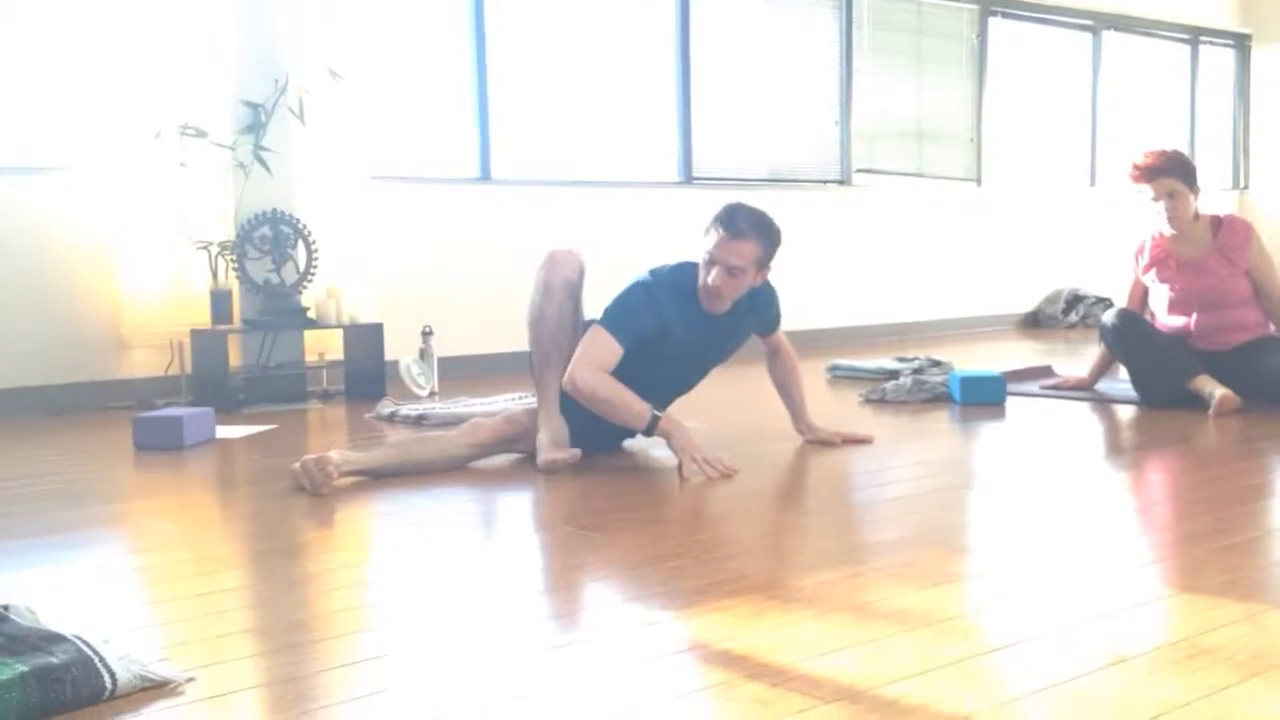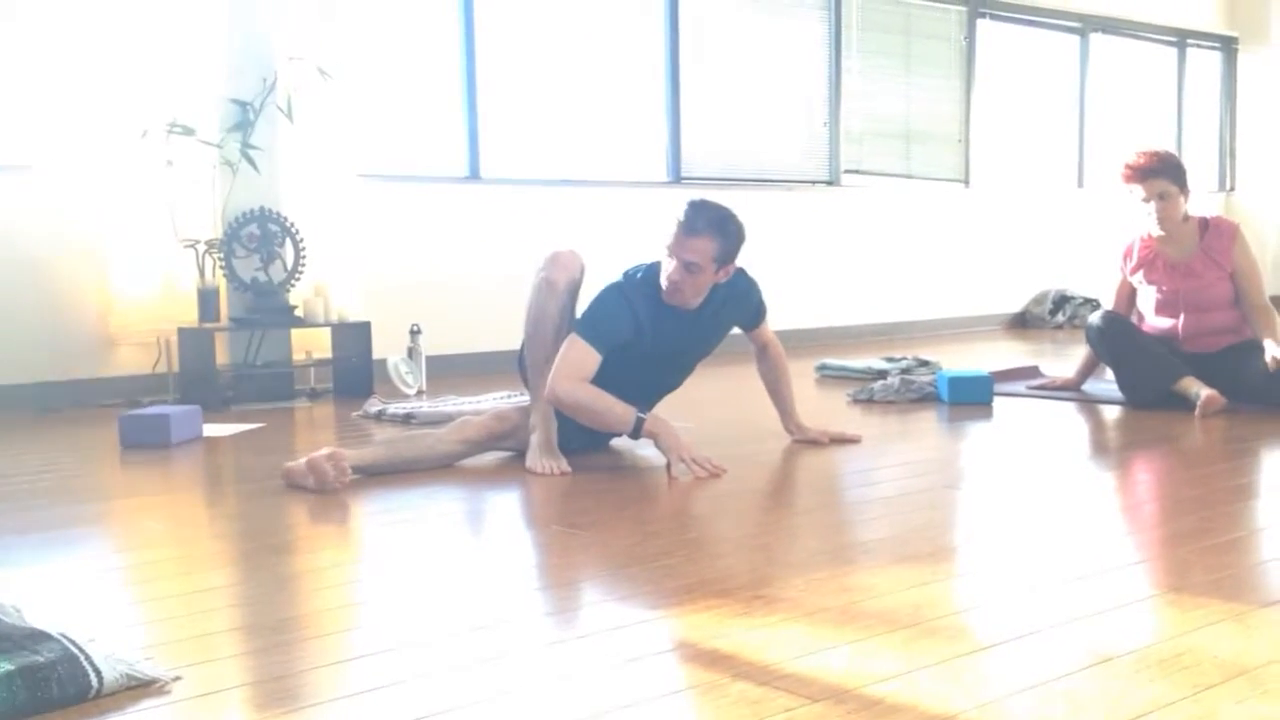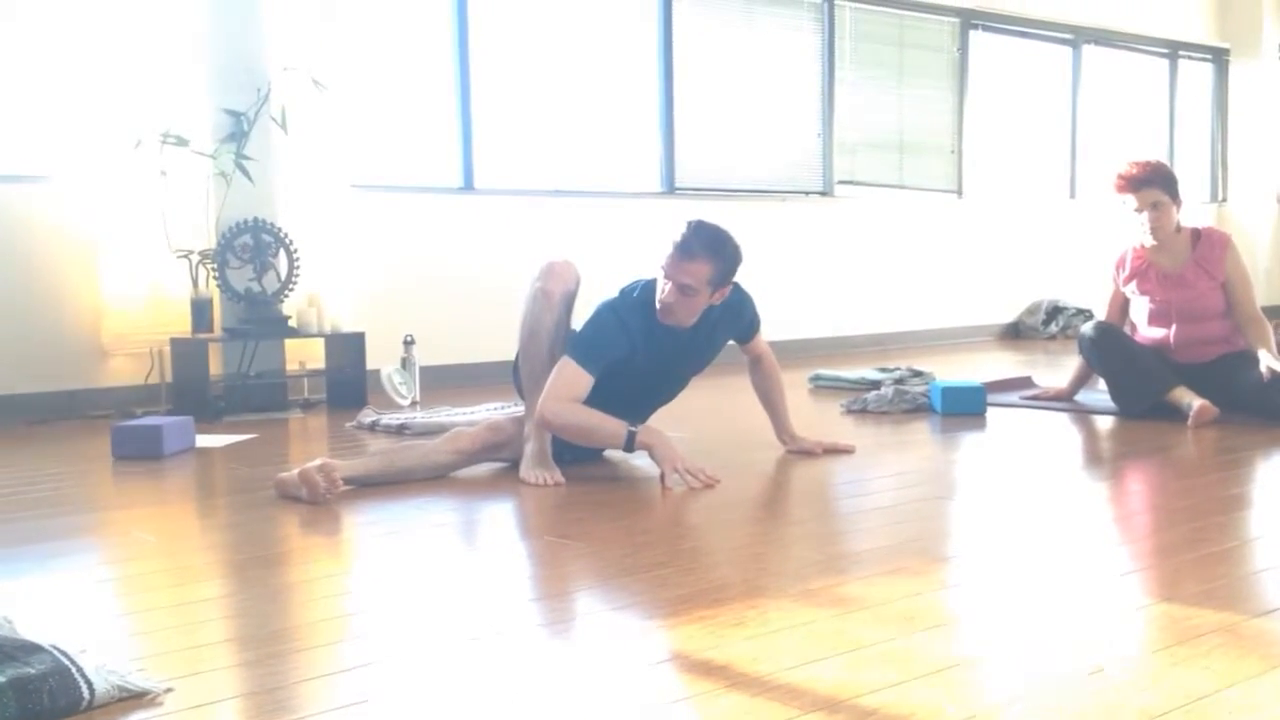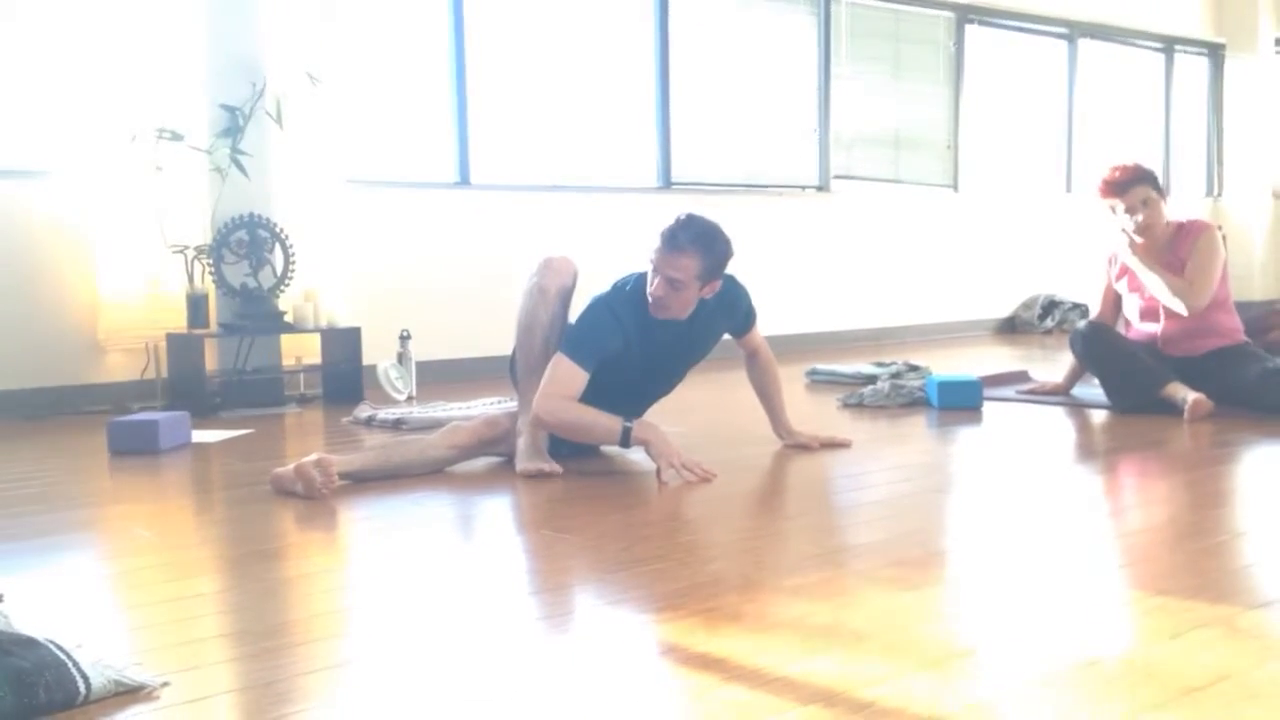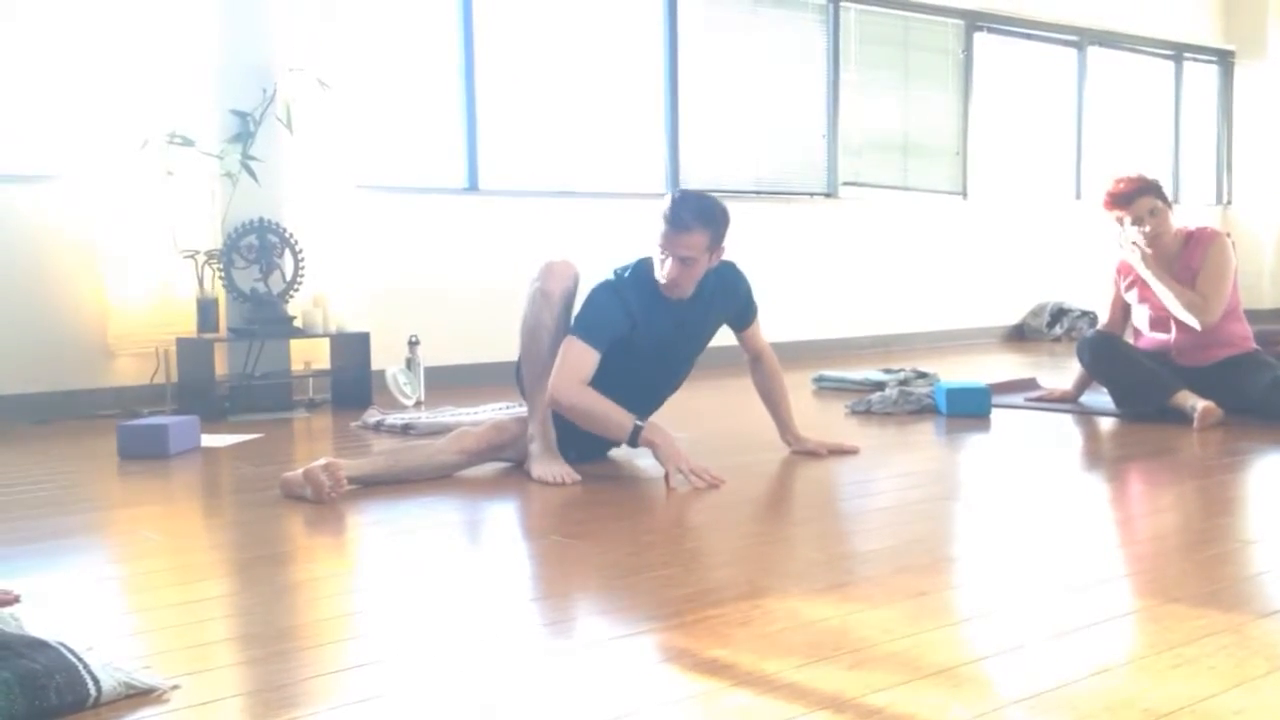
dt=1s
person 1, frame 1
left shoulder: (758, 300)
right shoulder: (654, 292)
left elbow: (779, 350)
right elbow: (582, 377)
left wrist: (805, 425)
right wrist: (671, 428)
left hip: (612, 425)
right hip: (577, 394)
left knee: (494, 435)
left ankle: (347, 461)
right ankle: (547, 425)
person 1, frame 2
left shoulder: (738, 292)
right shoulder: (626, 297)
left elbow: (768, 347)
right elbow: (564, 388)
left wrist: (794, 425)
right wrist: (657, 428)
left hip: (607, 419)
right hip: (561, 390)
left knee: (488, 431)
right ankle: (542, 431)
person 1, frame 3
left shoulder: (734, 307)
right shoulder: (621, 315)
left elbow: (761, 358)
right elbow: (554, 410)
left wrist: (788, 435)
right wrist: (648, 439)
left hip: (600, 427)
right hip: (555, 397)
left knee: (482, 443)
right ankle: (536, 445)
person 1, frame 4
left shoulder: (729, 298)
right shoulder: (614, 309)
left elbow: (758, 353)
right elbow: (551, 407)
left wrist: (786, 430)
right wrist: (644, 433)
left hip: (601, 418)
right hip: (553, 395)
left knee: (478, 437)
right ankle: (466, 447)
person 1, frame 5
left shoulder: (728, 284)
right shoulder: (615, 294)
left elbow: (760, 356)
right elbow: (566, 392)
left wrist: (792, 437)
right wrist: (654, 436)
left hip: (607, 431)
right hip: (565, 404)
left knee: (483, 443)
right knee: (556, 275)
right ankle: (541, 441)
person 2, frame 1
left shoulder: (1237, 234)
right shoulder: (1147, 253)
right elbow: (1122, 328)
right wrist: (1091, 378)
left hip: (1246, 355)
right hip: (1177, 361)
right knee: (1114, 320)
right ankle: (1209, 389)
person 2, frame 2
left shoulder: (1225, 236)
right shoulder: (1135, 253)
left elbow: (1257, 305)
right elbow: (1109, 330)
right wrist: (1077, 378)
left hip: (1228, 357)
right hip: (1163, 363)
right knee: (1100, 322)
right ankle: (1195, 390)
person 2, frame 3
left shoulder: (1216, 246)
right shoulder: (1127, 264)
left elbow: (1249, 316)
right elbow: (1102, 340)
right wrist: (1070, 388)
left hip: (1220, 367)
right hip: (1154, 372)
right knee: (1092, 334)
right ankle: (1186, 400)
person 2, frame 4
left shoulder: (1201, 235)
right shoulder: (1119, 258)
left elbow: (1190, 302)
right elbow: (1100, 326)
left wrist: (1136, 259)
right wrist: (1066, 382)
left hip: (1217, 358)
right hip: (1151, 363)
right knee: (1085, 335)
right ankle: (1180, 394)
person 2, frame 5
left shoulder: (1210, 243)
right shoulder: (1127, 266)
left elbow: (1204, 316)
right elbow: (1109, 332)
left wrist: (1147, 269)
right wrist: (1075, 389)
left hip: (1226, 367)
right hip: (1160, 372)
right knee: (1092, 344)
right ankle: (1190, 403)
